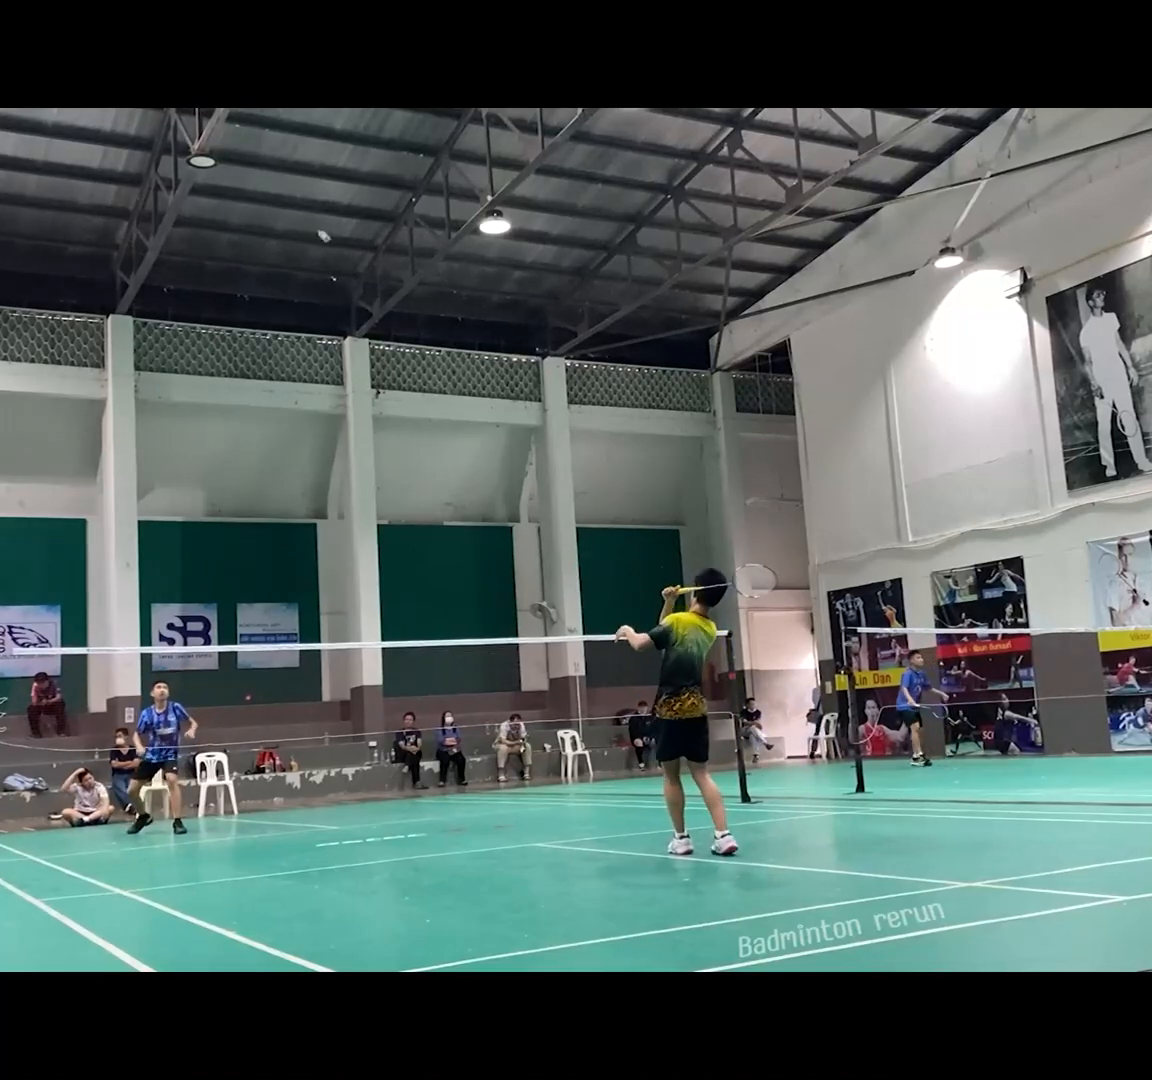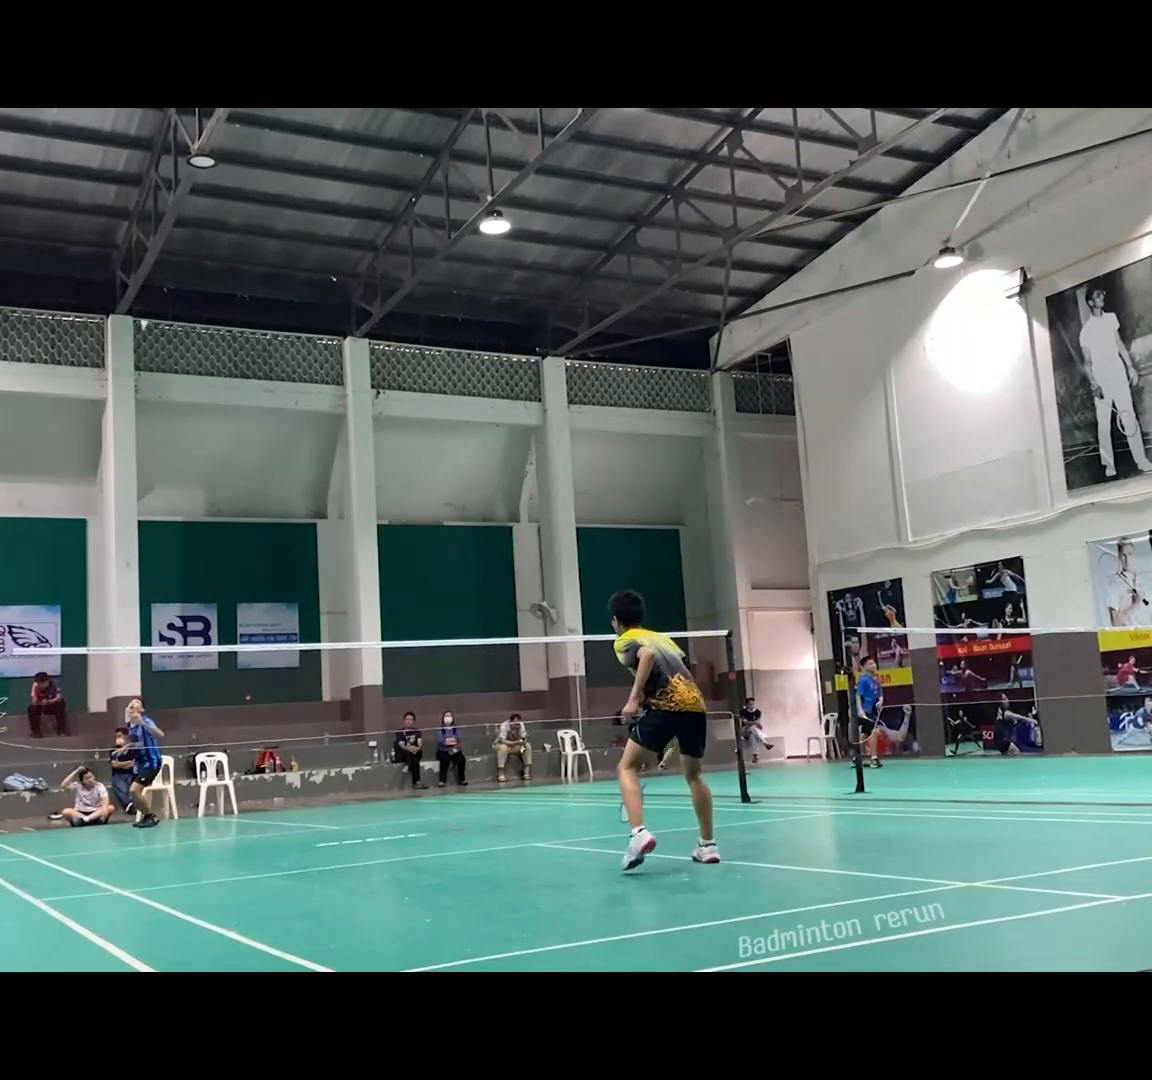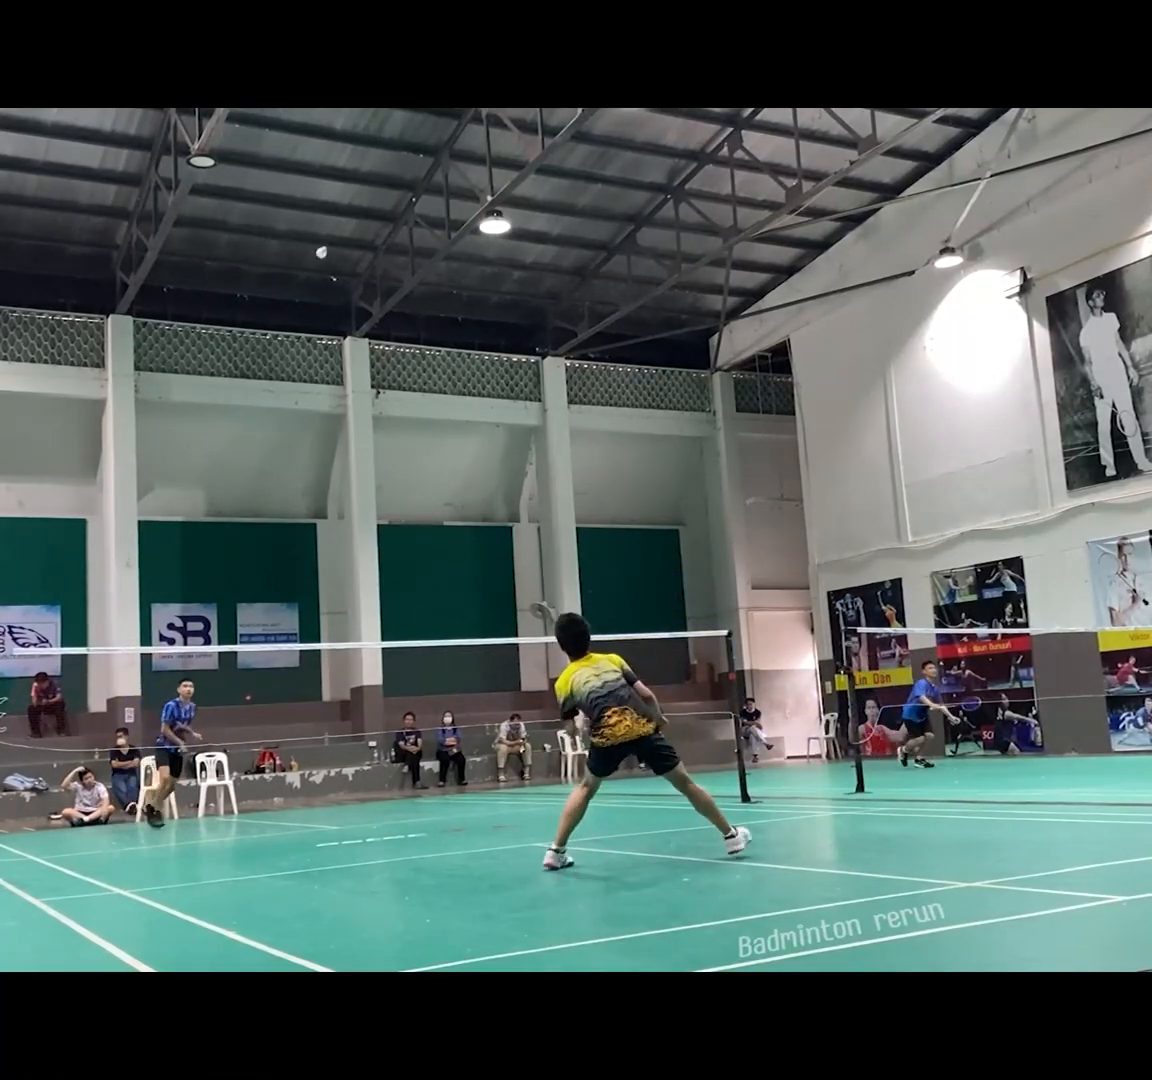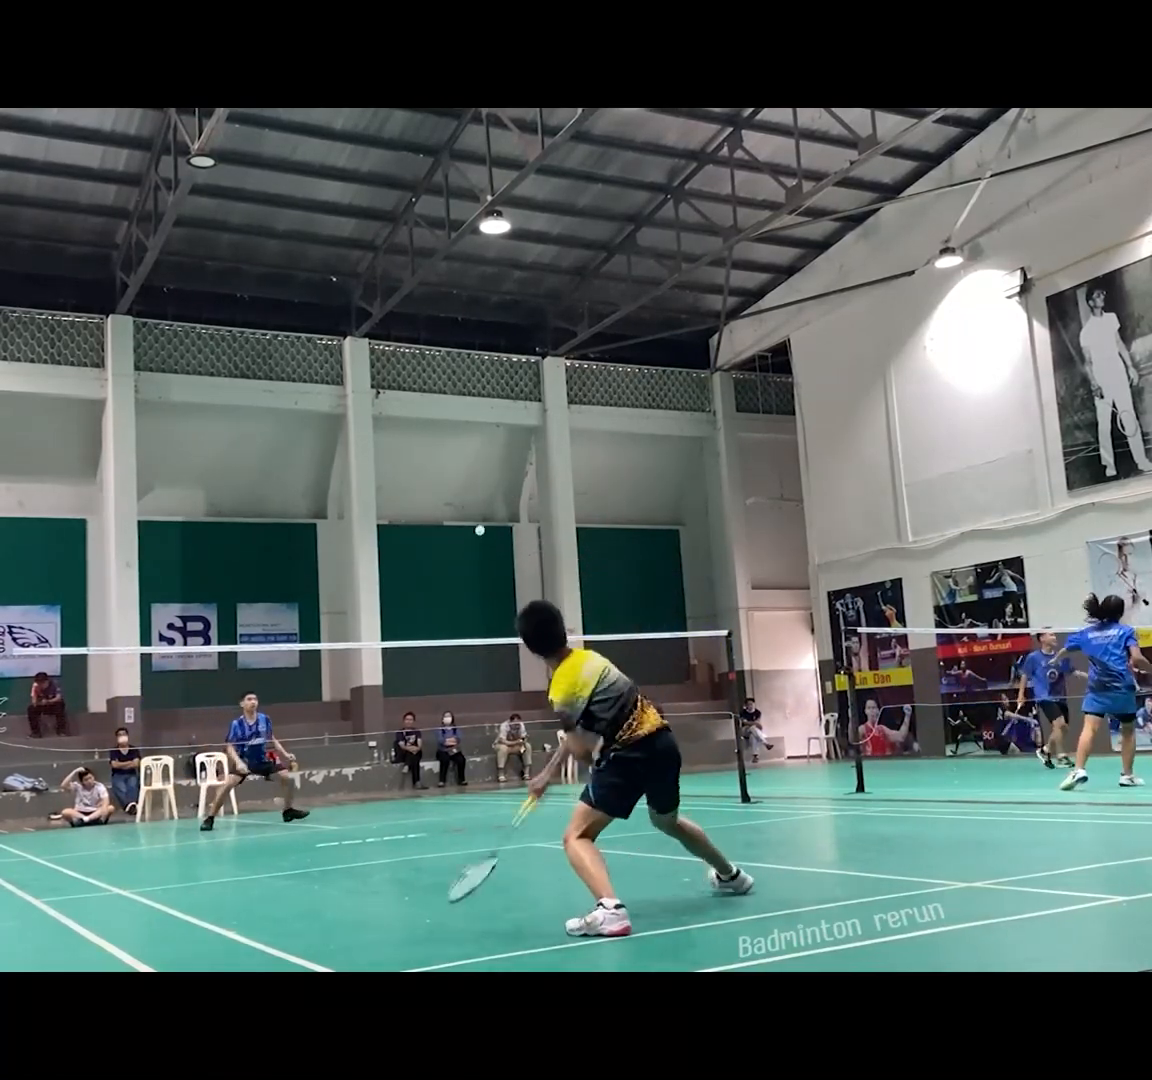
dt=1s
person 1, frame 1
left shoulder: (676, 621)
right shoulder: (710, 631)
left elbow: (641, 644)
left wrist: (627, 631)
right wrist: (669, 603)
left hip: (669, 708)
right hip: (697, 709)
left knee: (671, 774)
right knee: (701, 773)
left ankle: (681, 838)
right ankle: (723, 835)
person 1, frame 2
left shoulder: (624, 641)
right shoulder: (664, 639)
left elbow: (646, 655)
left wrist: (633, 700)
left hip: (664, 705)
right hip: (695, 703)
left knee: (626, 768)
right knee: (693, 774)
left ankle: (639, 834)
right ankle: (707, 845)
person 1, frame 3
left shoulder: (564, 682)
right shoulder: (613, 660)
left elbow: (571, 718)
right elbow: (646, 695)
right wrist: (658, 718)
left hip: (606, 736)
right hip: (640, 730)
left knee: (586, 788)
right knee: (684, 783)
left ankle: (556, 852)
right ankle: (732, 836)
person 1, frame 4
left shoulder: (561, 691)
right shoulder: (586, 658)
left elbow: (583, 748)
left wrist: (547, 776)
left hip: (628, 754)
right hip: (662, 742)
left knee: (576, 838)
right knee: (668, 821)
left ankle: (611, 910)
right ankle: (729, 875)
